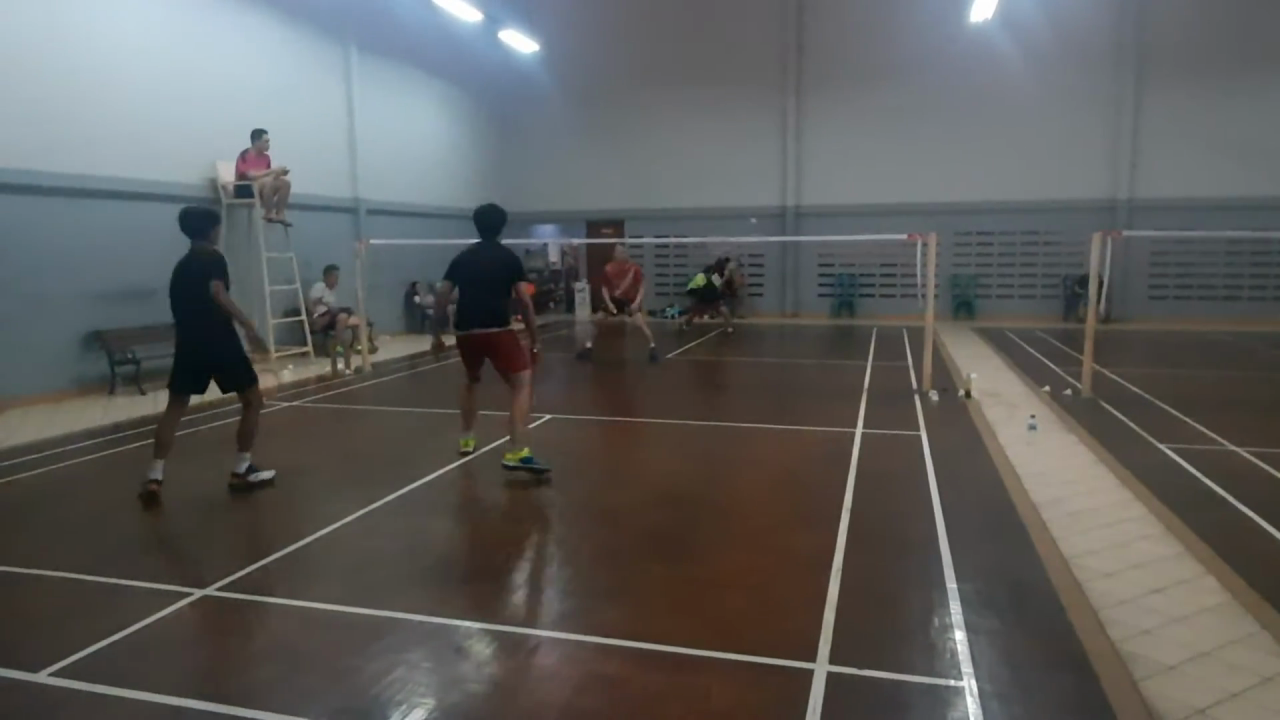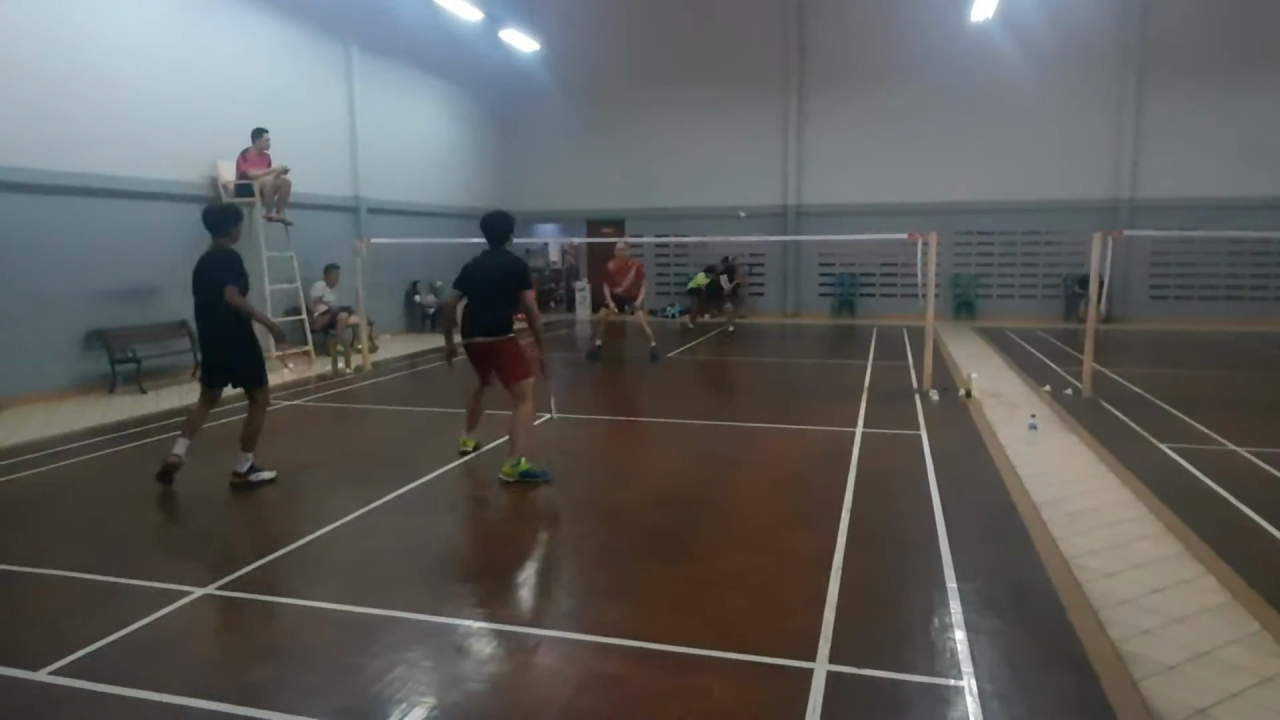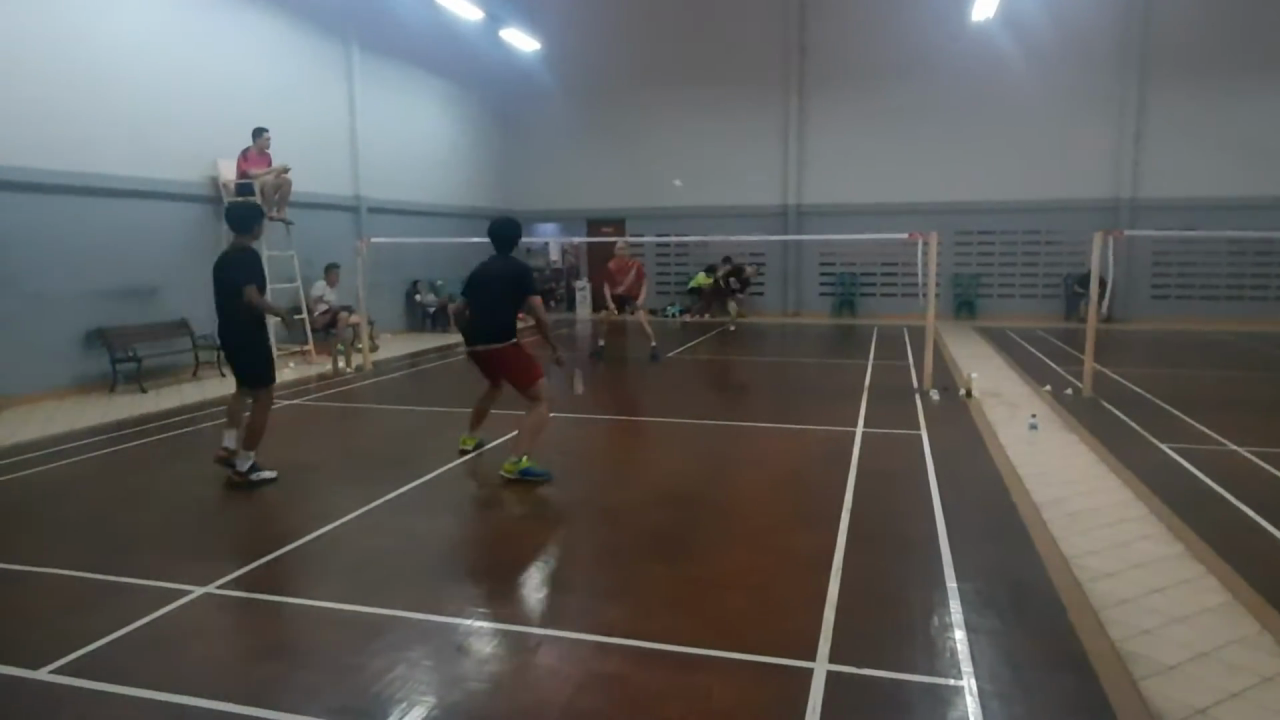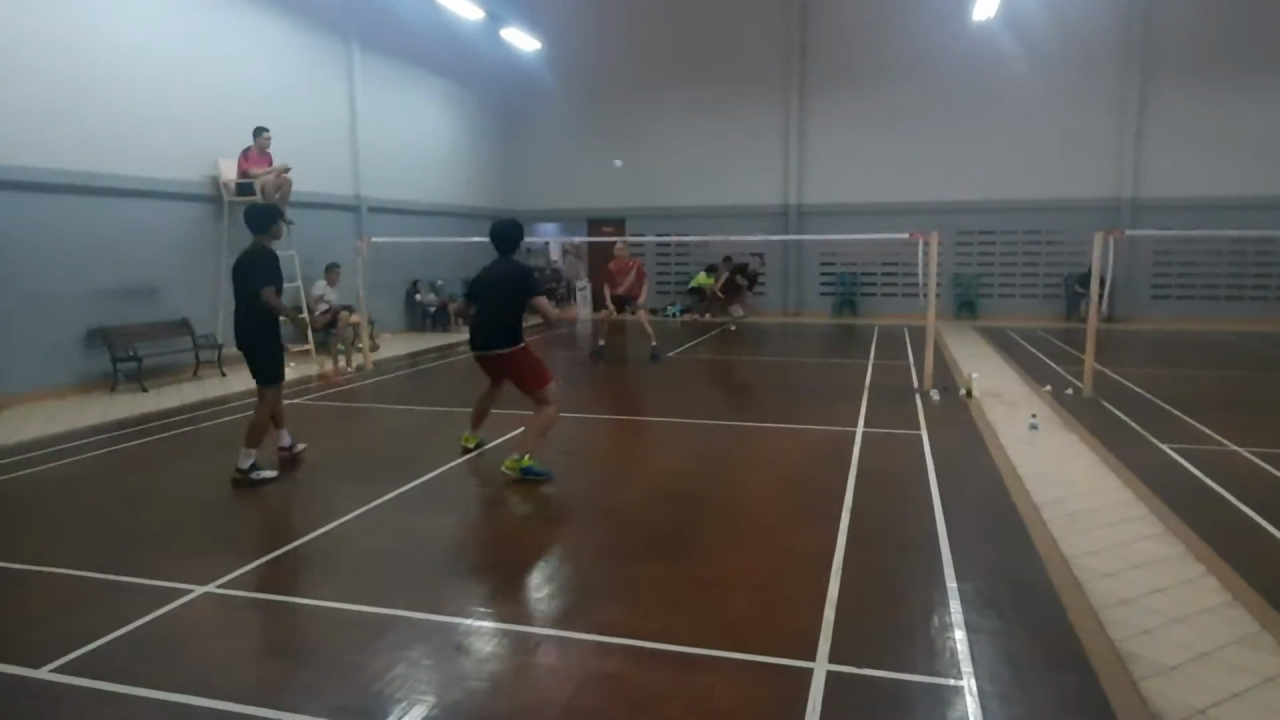
dt=0.1s
person 1, frame 1
left shoulder: (180, 267)
right shoulder: (213, 259)
right elbow: (218, 293)
right wrist: (248, 325)
left hip: (189, 346)
right hip: (220, 343)
left knee: (174, 410)
right knee: (253, 400)
left ankle: (154, 479)
right ankle: (242, 470)
person 1, frame 2
left shoulder: (202, 262)
right shoulder: (230, 258)
right elbow: (232, 297)
right wrist: (268, 323)
left hip: (210, 341)
right hip: (237, 339)
left knee: (207, 400)
right knee: (259, 401)
left ankle: (176, 455)
right ankle: (243, 469)
person 1, frame 3
left shoulder: (223, 258)
right shoulder: (248, 256)
right elbow: (251, 297)
right wrist: (282, 314)
left hip: (230, 335)
right hip: (250, 336)
left knee: (244, 391)
right knee: (263, 399)
left ankle: (228, 447)
right ankle: (243, 467)
person 1, frame 4
left shoulder: (243, 259)
right shoulder: (267, 256)
right elbow: (269, 298)
right wrist: (296, 316)
left hip: (246, 333)
right hip: (262, 335)
left knee: (269, 389)
right knee: (270, 396)
left ankle: (286, 444)
right ankle: (245, 467)
person 2, frame 1
left shoulder: (463, 257)
right shoulder: (509, 258)
left elbow: (441, 296)
right elbow: (525, 302)
left wrist: (437, 333)
right wrist: (534, 340)
left hip: (465, 330)
right hip: (496, 330)
left knee: (471, 381)
right knee: (522, 386)
left ankle: (467, 442)
right ankle: (517, 453)
person 2, frame 2
left shoulder: (472, 266)
right shoulder: (516, 264)
left elbow: (448, 305)
right elbow: (531, 310)
left wrist: (449, 341)
right wrist: (541, 348)
left hip: (471, 337)
right hip: (499, 337)
left knee: (483, 382)
right knee: (525, 396)
left ankle: (468, 440)
right ankle: (515, 464)
person 2, frame 3
left shoulder: (479, 271)
right shoulder: (519, 270)
left elbow: (458, 311)
right elbow: (538, 315)
right wrist: (554, 348)
left hip: (474, 345)
right hip: (500, 343)
left knee: (496, 385)
right knee: (540, 400)
left ankle: (469, 439)
right ankle: (516, 462)
person 2, frame 4
left shoulder: (482, 275)
right shoulder: (521, 273)
left elbow: (462, 309)
right elbow: (547, 314)
right wrist: (567, 314)
left hip: (480, 348)
right hip: (508, 347)
left knee: (496, 383)
right knee: (549, 403)
left ankle: (471, 437)
right ankle: (518, 461)
